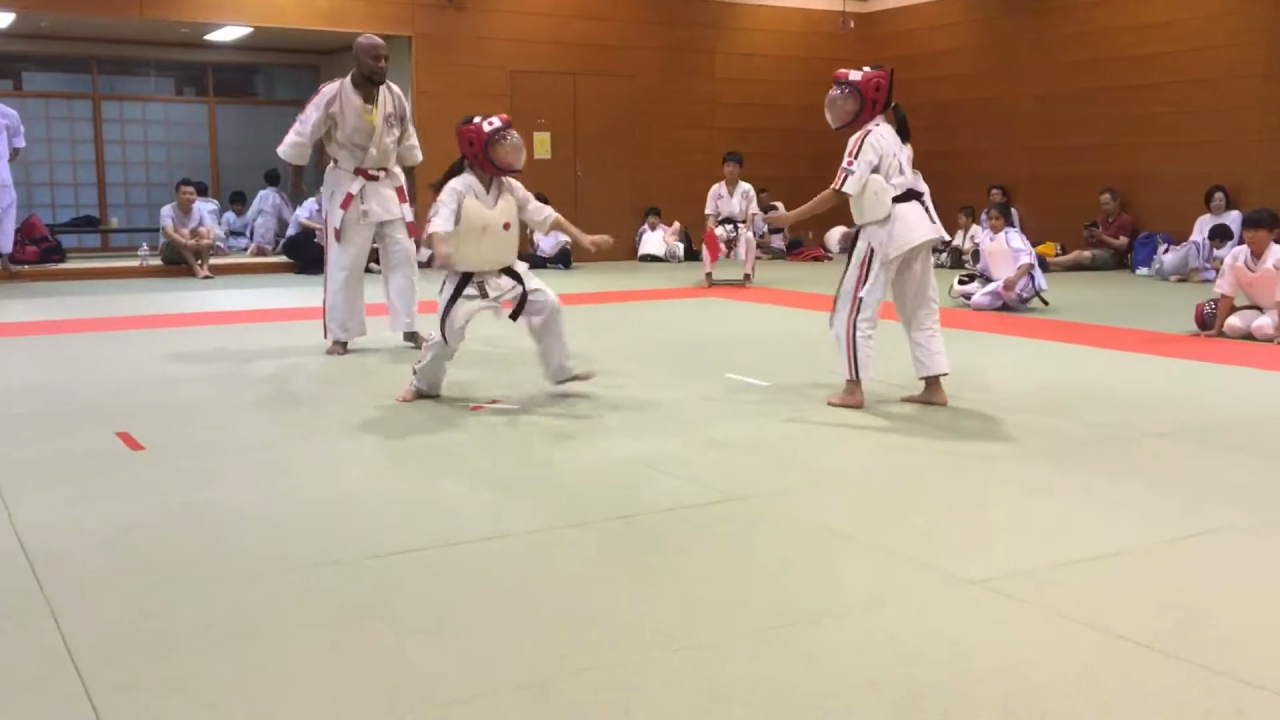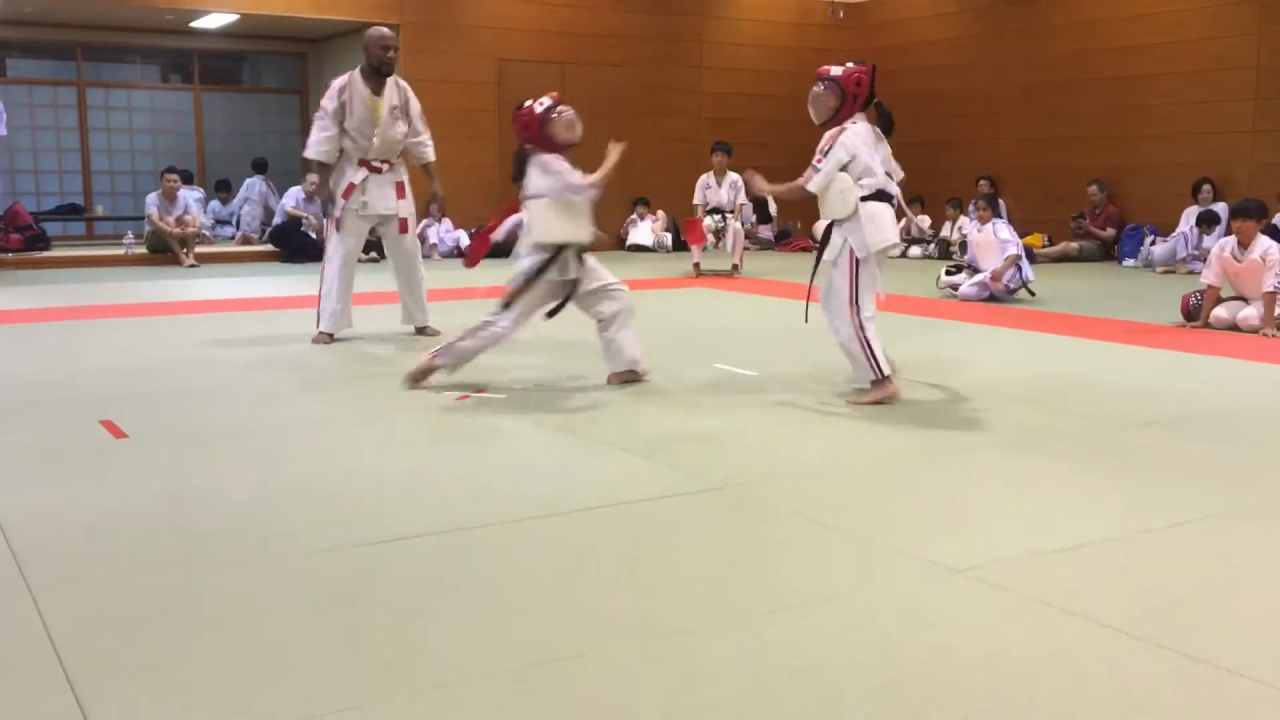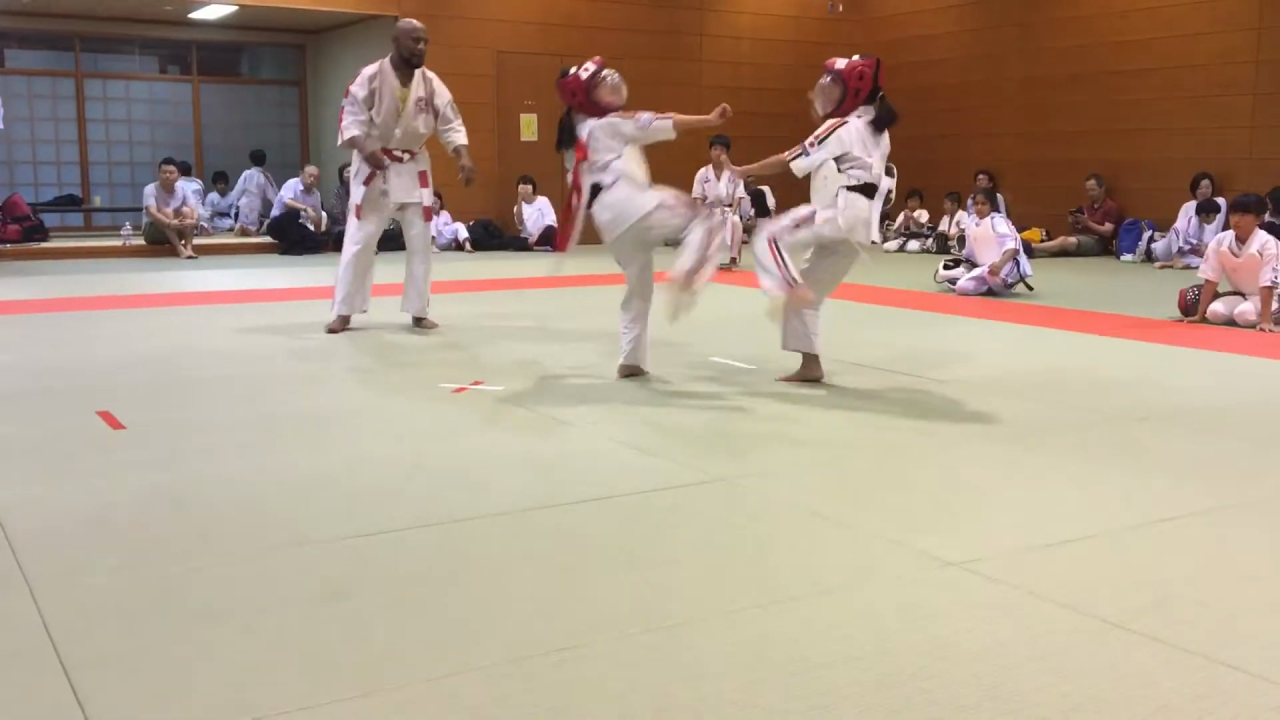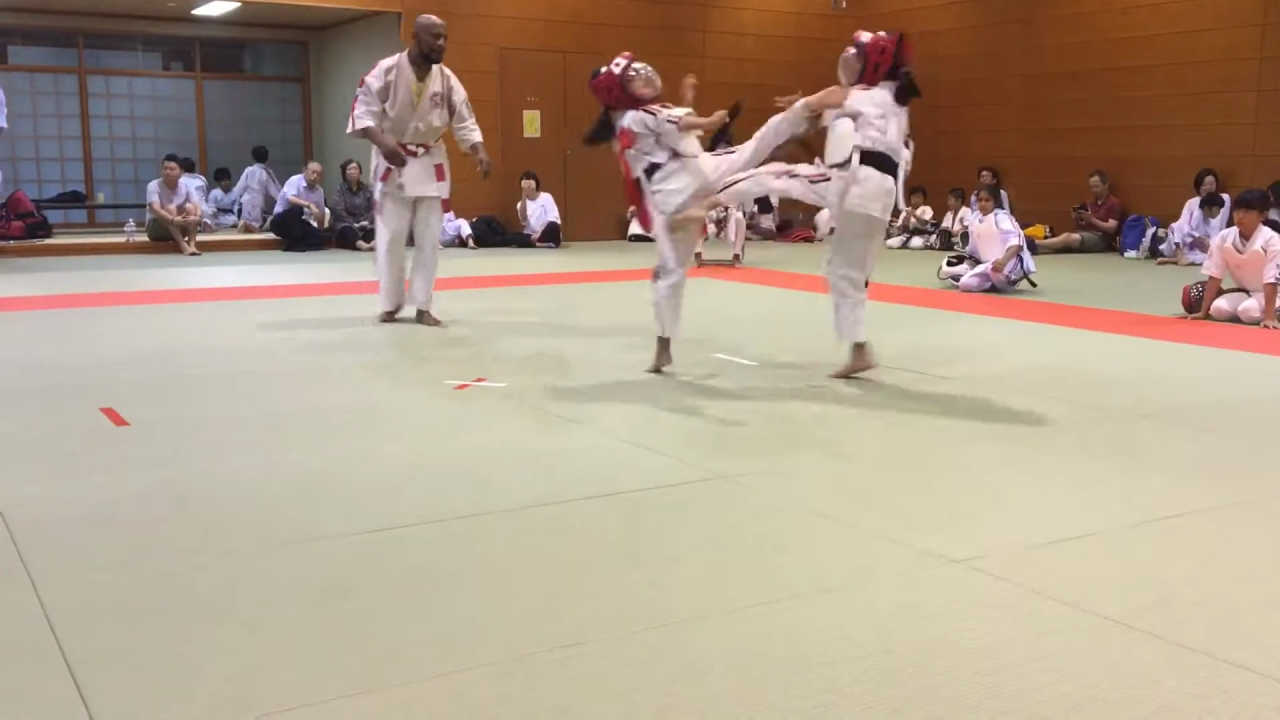
dt=0.2s
person 1, frame 1
left shoulder: (865, 139)
right shoulder: (892, 135)
left elbow: (838, 192)
left wrist: (791, 217)
left hip: (886, 231)
right hip: (913, 227)
left knee: (853, 310)
right knee: (921, 311)
left ankle: (854, 389)
right ankle: (933, 387)
person 1, frame 2
left shoulder: (840, 137)
right shoulder: (873, 133)
left elbow: (806, 186)
right elbow: (894, 177)
left wrist: (766, 188)
left hip: (857, 227)
right hip: (877, 223)
left knee: (849, 311)
right knee: (835, 305)
left ankle: (882, 382)
right ankle: (880, 375)
person 1, frame 3
left shoulder: (840, 128)
right shoulder: (876, 128)
left elbow: (790, 162)
left wrist: (744, 170)
left hip: (840, 211)
right hip: (859, 218)
left knee: (766, 238)
right knee: (812, 289)
left ankle: (793, 292)
right ankle: (810, 364)
person 1, frame 4
left shoulder: (863, 95)
right shoulder: (896, 103)
left hip: (851, 182)
right hip: (880, 197)
left knee: (772, 175)
right knee: (849, 275)
right ankle: (858, 352)
person 2, frame 1
left shoulder: (394, 95)
right shoulder: (332, 95)
left elbow: (408, 144)
right elbow: (301, 138)
left wrist: (412, 186)
right wrist: (296, 183)
left hip: (389, 186)
right hip: (348, 187)
left knee: (402, 258)
right knee: (344, 265)
left ankle: (409, 328)
right ankle: (340, 336)
person 2, frame 2
left shoulder: (401, 90)
right shoulder: (342, 87)
left elbow: (419, 139)
right elbow: (324, 138)
left wrist: (435, 182)
right wrist: (325, 184)
left hip: (393, 179)
right hip: (353, 178)
left knee: (407, 254)
right knee: (340, 255)
left ankle: (420, 319)
right ankle: (328, 326)
person 2, frame 3
left shoulder: (430, 82)
right shoulder: (371, 76)
left elbow: (451, 124)
right elbow: (352, 120)
left wrist: (464, 157)
right wrist: (364, 149)
left hip: (414, 169)
right hip: (375, 167)
left knee: (420, 245)
right knee: (359, 241)
left ankle: (418, 312)
right ankle: (343, 311)
person 2, frame 4
left shoulder: (446, 78)
right shoulder: (387, 70)
left elbow: (464, 122)
right elbow: (362, 112)
left wrist: (480, 153)
right wrist: (382, 142)
left hip: (431, 163)
right hip: (393, 161)
left knee: (429, 238)
right knee: (390, 237)
left ankle: (422, 306)
right ankle: (391, 303)
person 3, frame 1
left shoulder: (511, 189)
right shoulder: (457, 189)
left elbow: (543, 215)
right elbow: (437, 228)
left wrist: (582, 238)
right wrist: (441, 253)
left hip: (504, 272)
right hip: (465, 279)
left knee: (546, 304)
right knee: (447, 335)
left ankle: (560, 371)
right ankle: (424, 385)
person 3, frame 2
left shoulder: (553, 163)
right shoulder: (548, 164)
right elbow: (587, 189)
right wrist: (612, 160)
left hip: (572, 258)
right hip: (544, 259)
left knee: (615, 298)
right knee: (504, 319)
left ankle: (624, 366)
right ankle: (438, 360)
person 3, frame 3
left shoulder: (584, 130)
right shoulder: (611, 125)
right elbow: (660, 125)
right wrist: (710, 120)
left hip: (613, 215)
right hip: (631, 206)
left knee: (639, 287)
right knee: (702, 222)
left ankle: (631, 360)
right ankle: (686, 276)
person 3, frame 4
left shoulder: (620, 129)
right shoulder: (643, 117)
right elbow: (679, 124)
right wrist: (708, 123)
left hip: (668, 201)
right hip: (692, 178)
left knee: (670, 272)
right knee: (750, 150)
left ankle: (663, 347)
